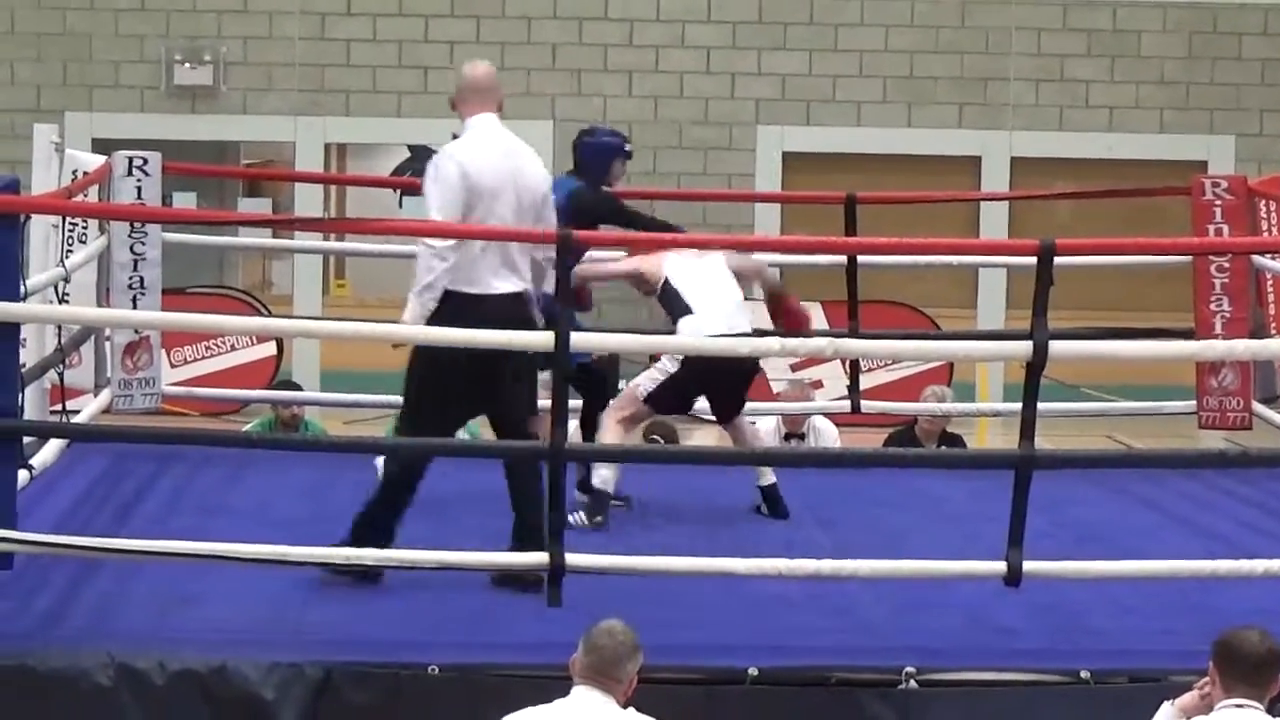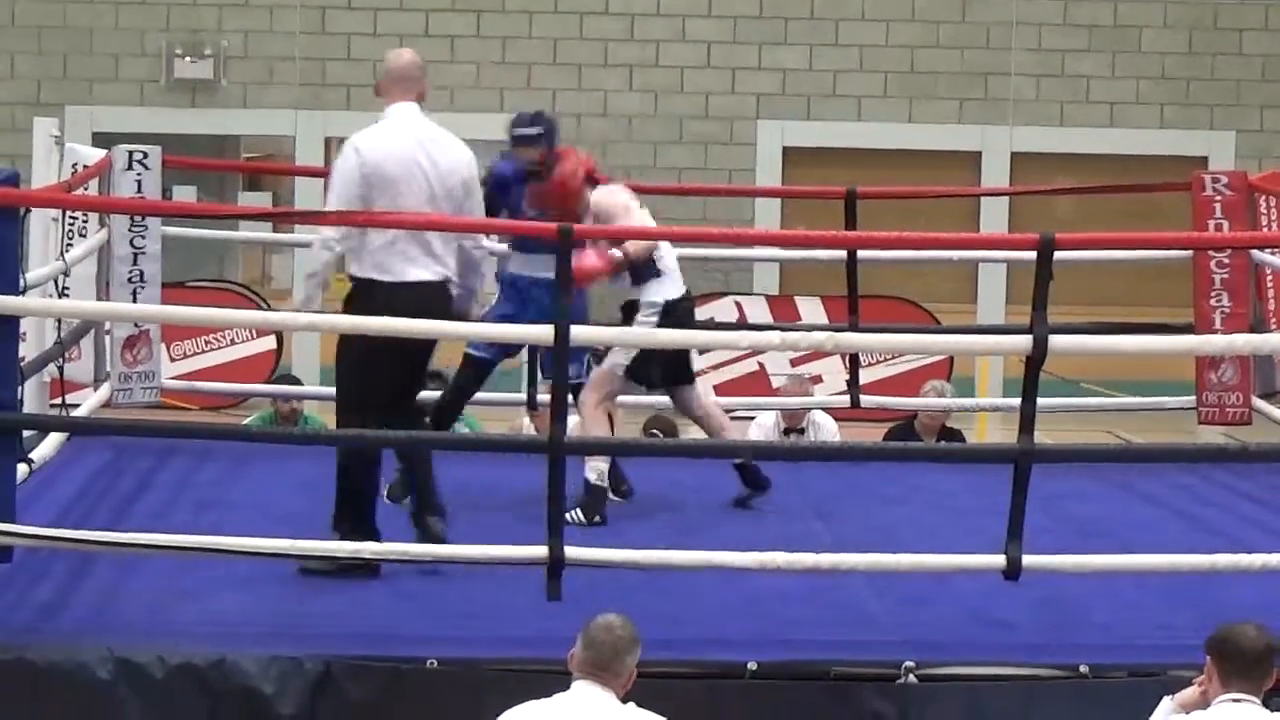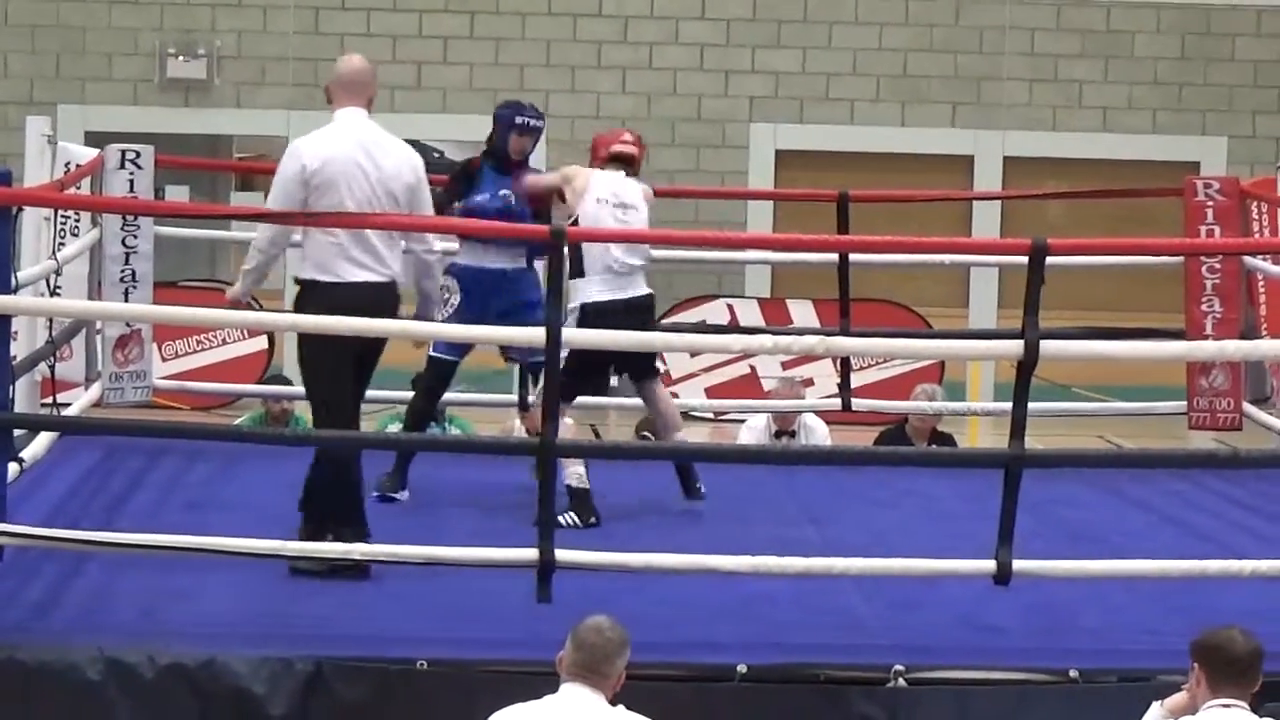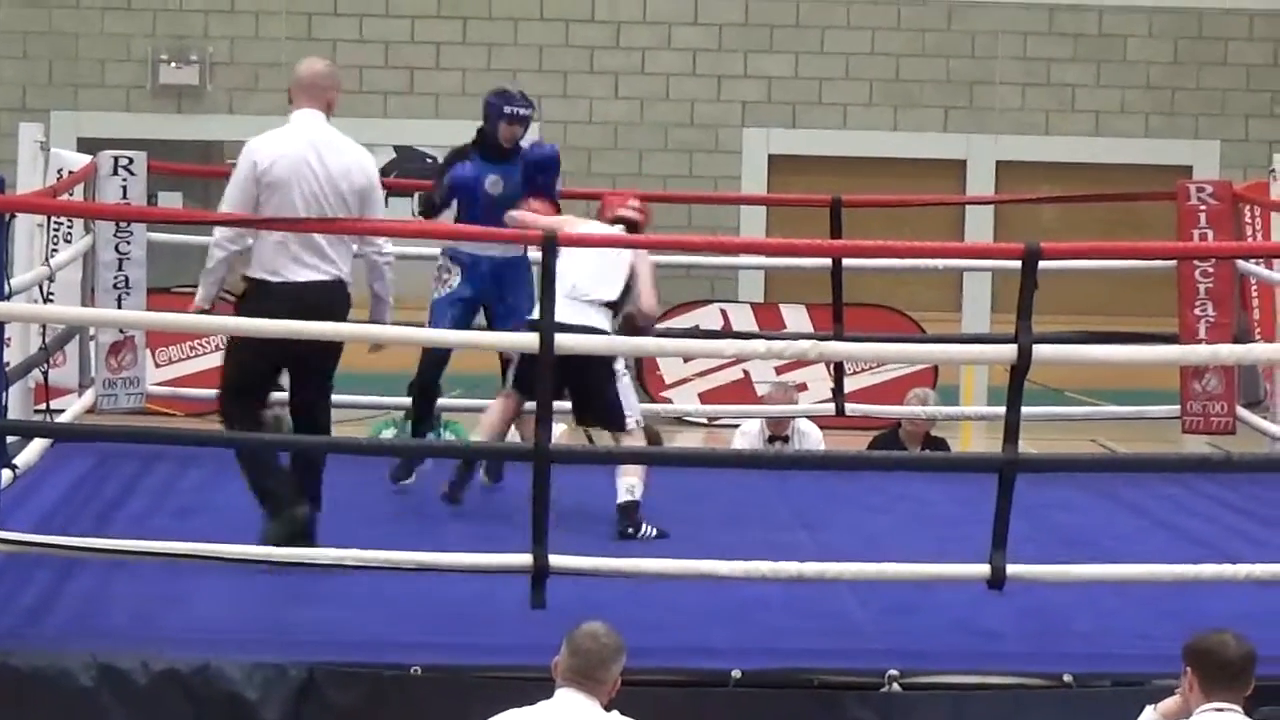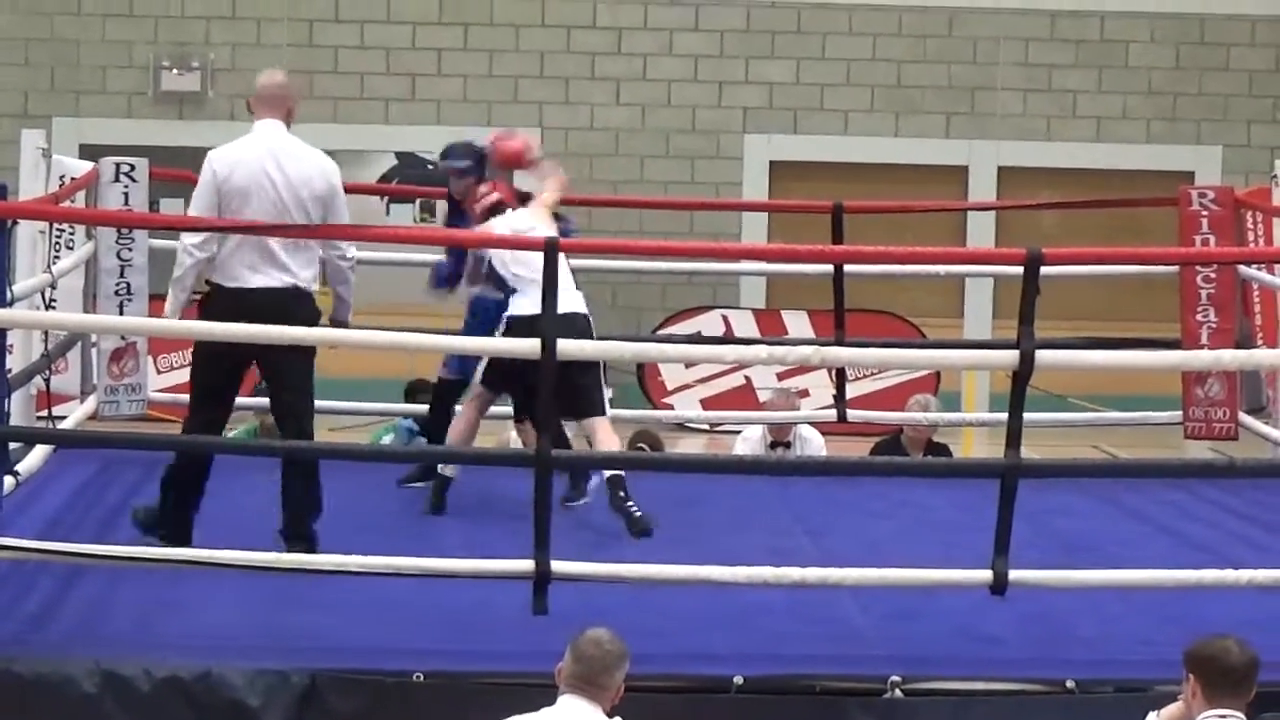
dt=0.3s
person 1, frame 1
left shoulder: (454, 158)
right shoulder: (534, 163)
left elbow: (439, 245)
right elbow: (544, 254)
left wrist: (413, 312)
left hip: (462, 311)
right hip: (511, 313)
left knee: (418, 430)
right knee: (515, 436)
left ankle: (367, 546)
right ankle: (531, 556)
person 1, frame 2
left shoulder: (364, 146)
right shoulder: (457, 151)
left elbow: (335, 233)
right elbow: (473, 243)
left wrist: (307, 299)
right wrist: (464, 304)
left hip: (378, 297)
right hip: (433, 298)
left knee: (359, 421)
right knee: (403, 413)
left ankle: (356, 541)
right ankle: (429, 517)
person 1, frame 3
left shoulder: (307, 149)
right shoulder: (405, 156)
left elbow: (273, 232)
right elbow: (425, 246)
left wrist: (242, 287)
right wrist: (427, 308)
left hip: (326, 297)
right hip: (379, 298)
left knee: (334, 422)
right knee: (342, 414)
left ankle: (349, 543)
right ankle: (318, 520)
person 1, frame 4
left shoulder: (262, 150)
right shoulder: (360, 159)
left elbow: (229, 233)
right elbow: (378, 248)
left wrist: (205, 295)
right wrist: (381, 314)
left hip: (271, 296)
right hip: (329, 300)
left knee: (240, 408)
right knee: (312, 416)
left ankle: (286, 509)
right ankle: (300, 522)
person 1, frame 5
left shoulder: (223, 160)
right shoulder: (321, 165)
left elbow: (197, 243)
right elbow: (340, 252)
left wrist: (174, 305)
right wrist: (341, 312)
left hip: (229, 302)
right hip: (291, 306)
left knee: (205, 417)
right knee: (296, 425)
left ankle: (173, 519)
right ankle: (300, 537)
person 2, frame 1
left shoulder: (562, 188)
right shoulder: (589, 198)
right elbow: (648, 226)
left hip: (542, 298)
right hip: (536, 302)
left knee: (599, 385)
left ankle: (590, 477)
person 2, frame 2
right shoulder: (510, 178)
right wrist: (495, 186)
left hip: (562, 293)
right hip: (517, 287)
left knee: (584, 388)
right knee: (468, 378)
left ankle: (609, 470)
person 2, frame 3
right shoulder: (471, 171)
right wrist: (467, 211)
left hip: (518, 285)
right hip: (470, 280)
left knee: (546, 369)
right knee: (435, 377)
right ankle: (399, 472)
person 2, frame 4
left shoulder: (531, 162)
right shoulder: (463, 158)
right elbow: (428, 211)
left wrist: (547, 185)
right wrist: (448, 189)
left hip: (511, 270)
right hip: (465, 264)
right knee: (434, 355)
right ankle: (416, 445)
person 2, frame 5
right shoulder: (456, 214)
left elbow: (560, 229)
right elbow: (450, 278)
right hip: (482, 308)
right knee: (446, 390)
left ankle: (578, 472)
right ankle: (433, 464)
person 3, frame 1
left shoulder: (646, 263)
right shoulder: (714, 259)
left elbow: (583, 273)
right elbow: (761, 271)
right wrist: (781, 299)
left hip: (699, 352)
left knee: (615, 417)
right knee: (732, 420)
left ankle: (597, 505)
right ankle: (773, 498)
person 3, frame 2
left shoulder: (605, 201)
right shoulder: (608, 193)
left elbow: (646, 244)
left wrist: (610, 258)
left hip: (659, 310)
right hip: (672, 304)
left knee: (593, 399)
right knee: (687, 396)
left ankle: (593, 502)
right ankle: (750, 473)
person 3, frame 3
left shoulder: (578, 177)
right shoulder: (643, 192)
left elbow: (528, 186)
left hip: (590, 309)
right hip: (637, 304)
left knee: (554, 405)
right knee: (651, 384)
left ankle: (581, 502)
right ankle: (687, 475)
person 3, frame 4
left shoulder: (570, 225)
right shoulder: (636, 251)
left elbow: (513, 220)
right elbow: (648, 312)
left wrist: (538, 216)
right wrist: (631, 317)
right hip: (593, 340)
left knee: (510, 397)
right knee: (631, 433)
left ankle: (464, 472)
right ankle: (629, 515)
person 3, frame 5
left shoulder: (479, 235)
right shoulder: (536, 210)
left elbow: (476, 274)
right elbow: (556, 181)
right wrist: (534, 163)
left hip: (525, 322)
right hip: (574, 321)
left knee: (475, 403)
right knee: (596, 418)
left ankle: (440, 489)
right ankle: (618, 491)
